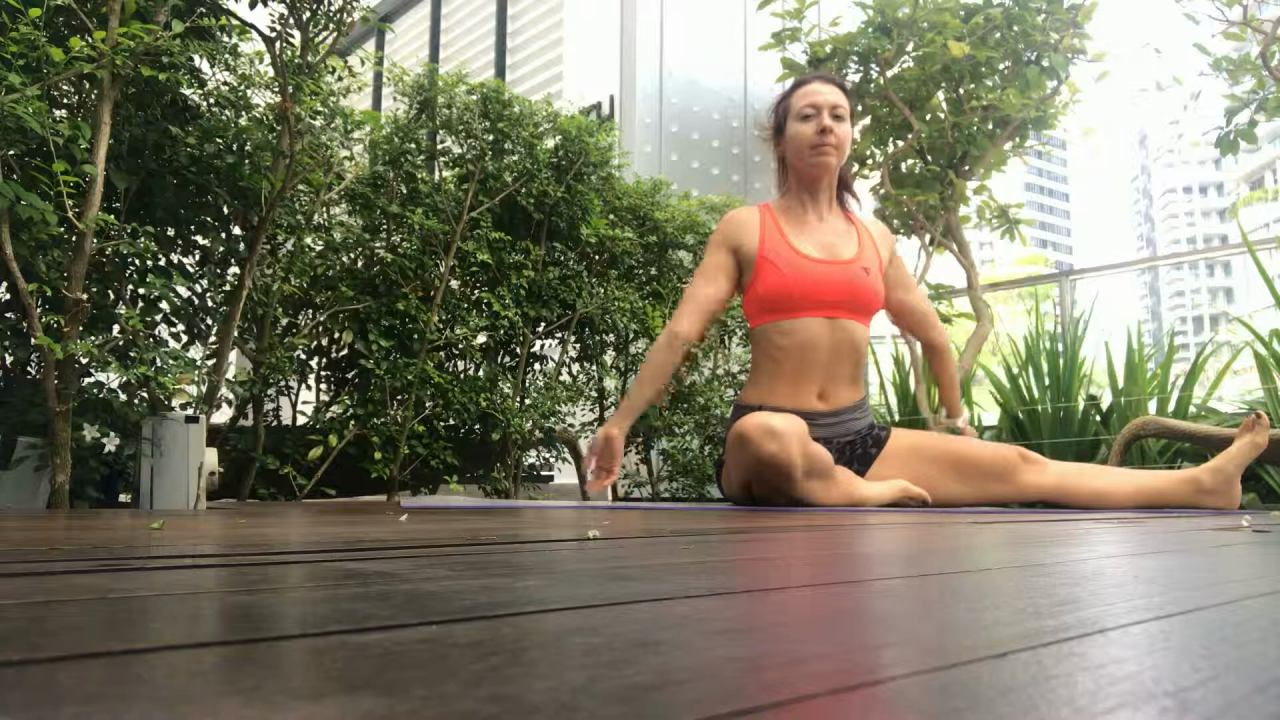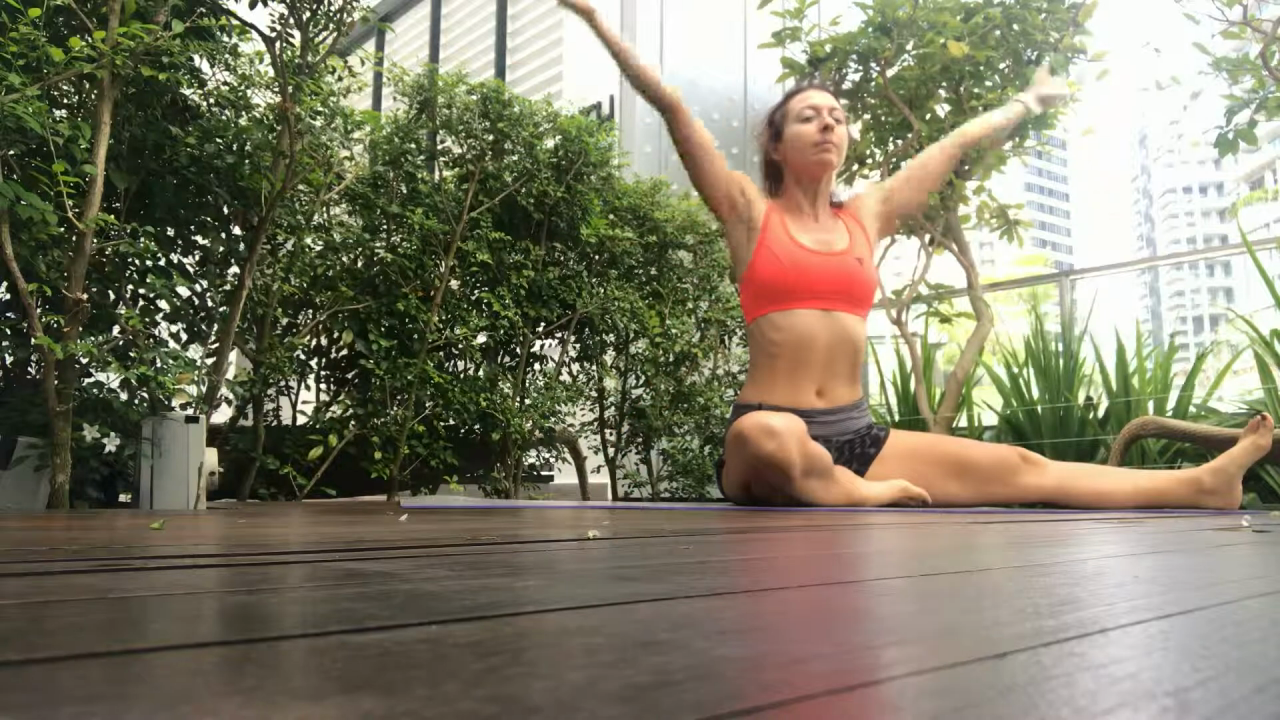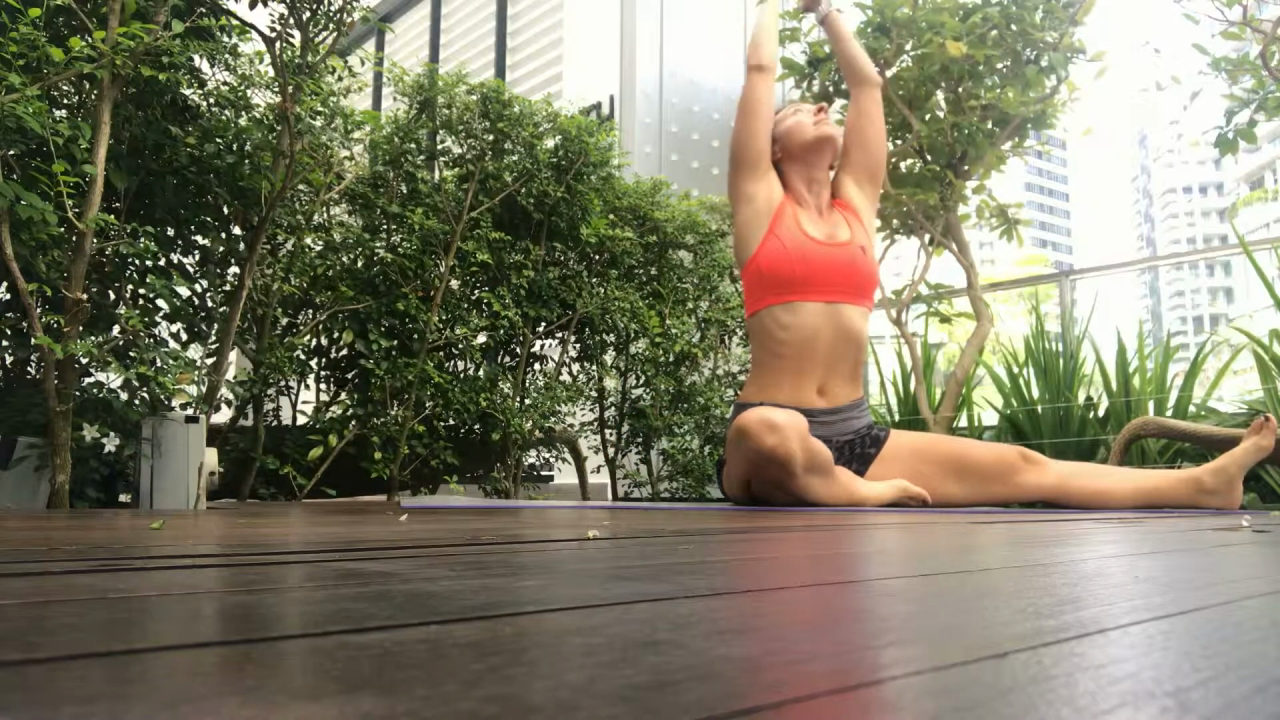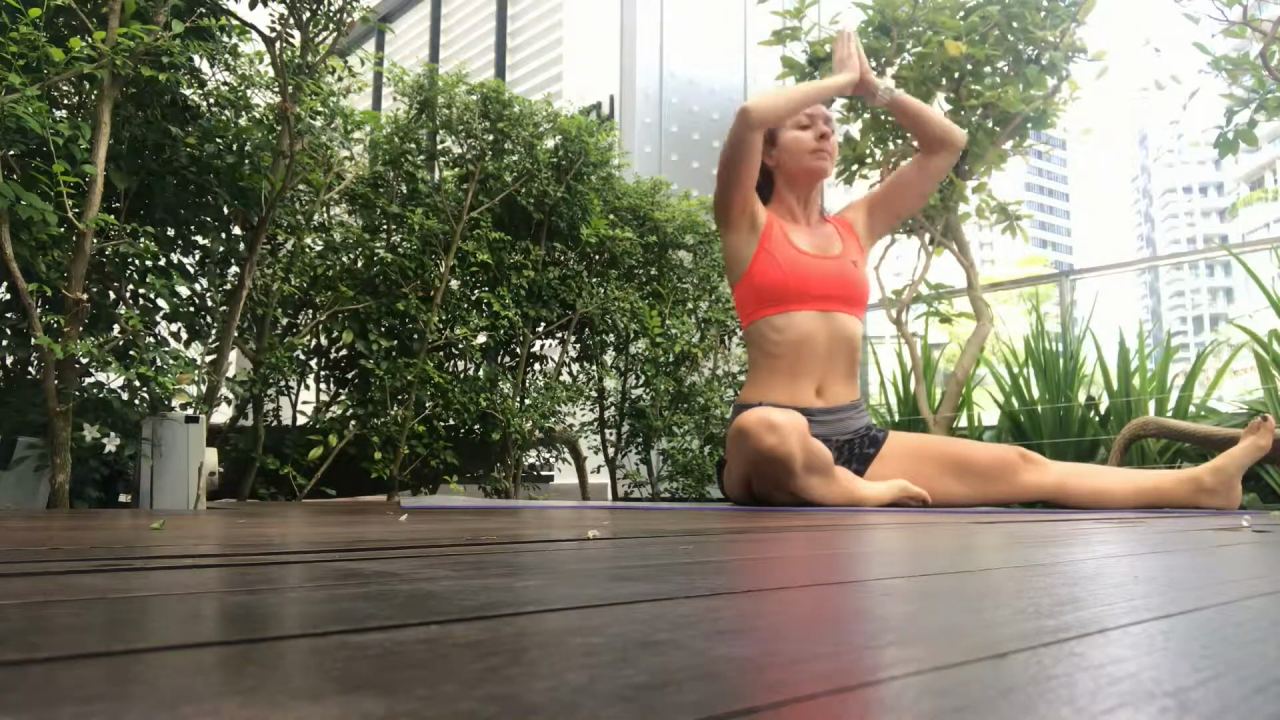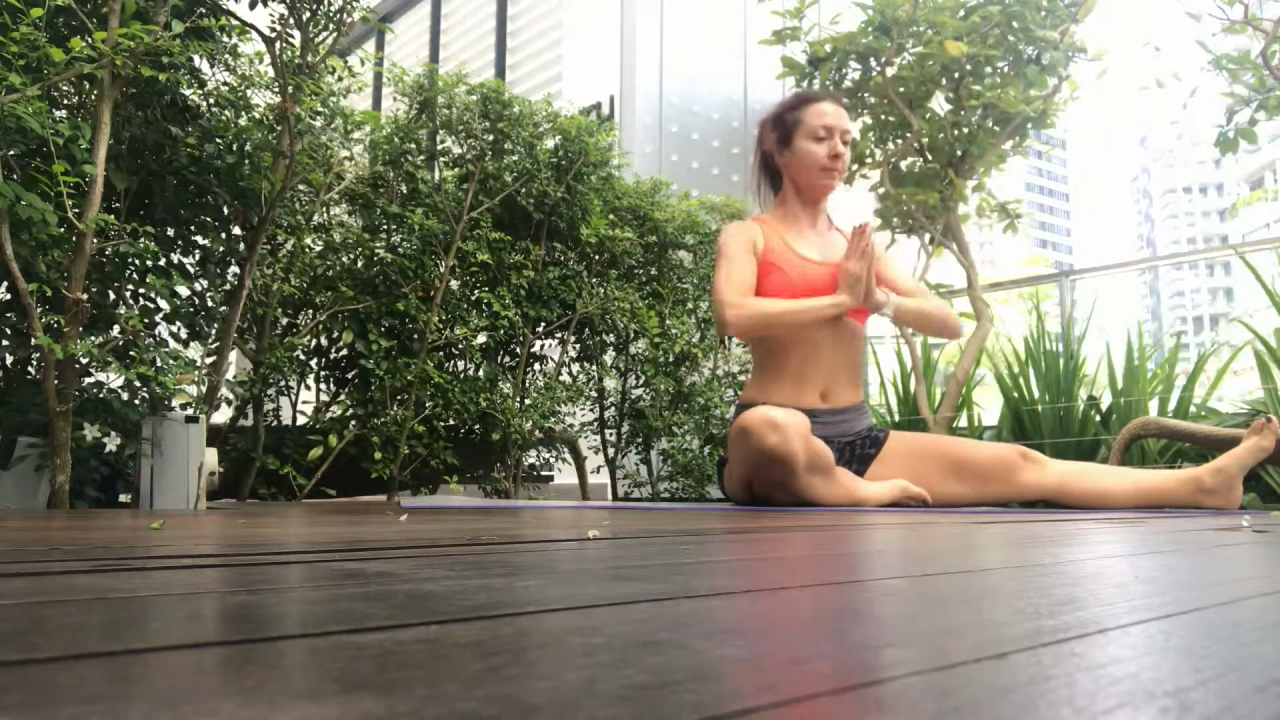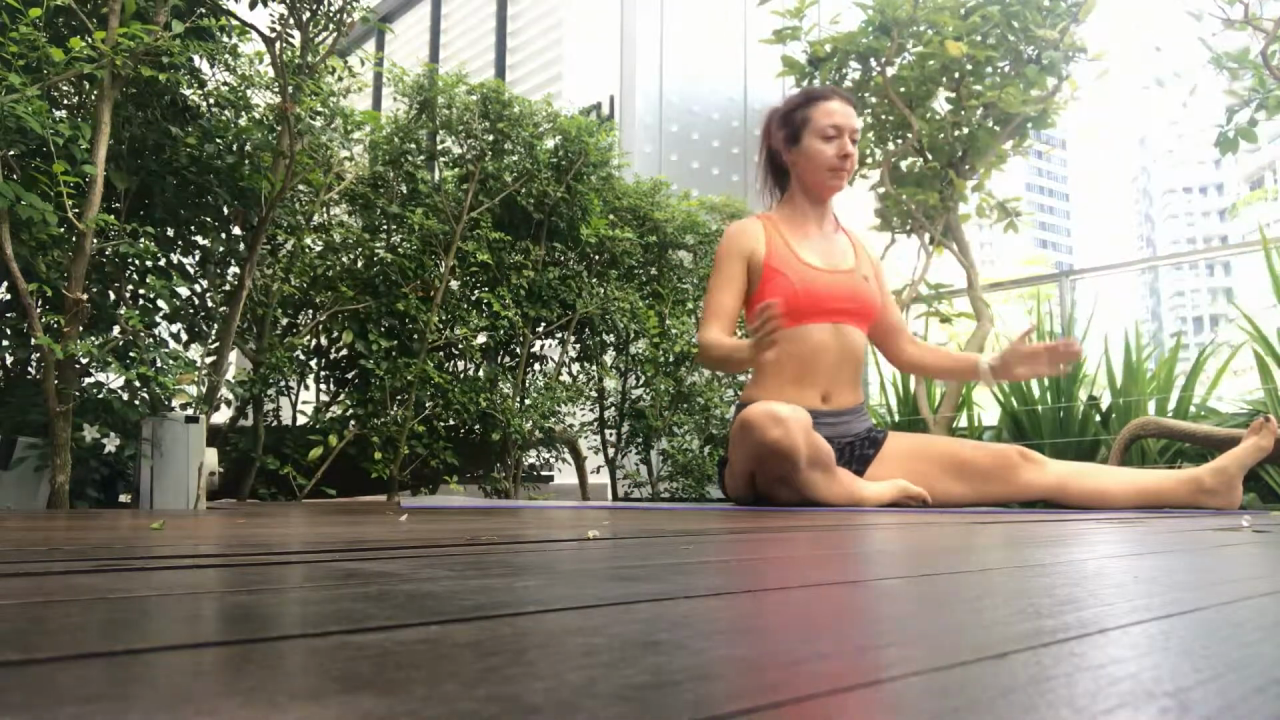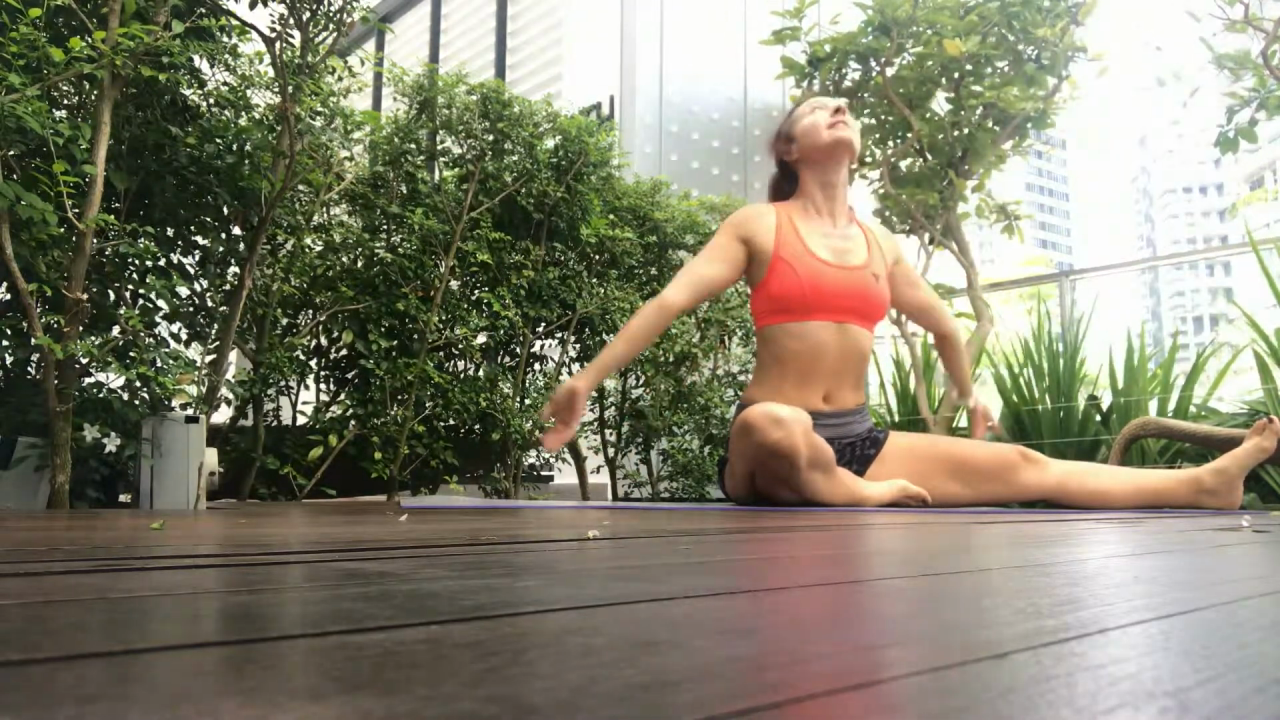
dt=0.7s
person 1, frame 1
left shoulder: (873, 237)
right shoulder: (744, 228)
left elbow: (929, 331)
right elbow: (682, 329)
left wrist: (955, 413)
right wrist: (619, 423)
left hip: (860, 433)
right hip: (771, 437)
left knee: (1019, 466)
right knee: (766, 436)
left ankle: (1197, 485)
right ankle: (868, 497)
person 1, frame 2
left shoulder: (867, 217)
right shoulder: (751, 215)
left elbow: (953, 144)
right elbow: (673, 107)
left wrist: (1027, 101)
left hip: (859, 436)
right hip: (773, 440)
left knee: (1015, 466)
right knee: (770, 440)
right ankle: (869, 498)
person 1, frame 3
left shoulder: (856, 204)
right shoulder: (761, 202)
left elbow: (866, 83)
right elbow: (760, 70)
left hip: (854, 437)
right hip: (770, 441)
left knee: (1024, 468)
right knee: (766, 432)
right ankle: (862, 495)
person 1, frame 4
left shoulder: (856, 228)
right shoulder: (747, 223)
left elbow: (948, 143)
right elbow: (749, 117)
left wrist: (873, 87)
right wrist: (837, 80)
left hip: (853, 436)
right hip: (772, 445)
left knee: (1022, 467)
right knee: (768, 433)
left ankle: (1198, 487)
right ankle: (863, 494)
person 1, frame 5
left shoulder: (856, 248)
right shoulder: (745, 236)
left elbow: (951, 321)
right elbow: (733, 315)
left wrist: (878, 298)
right wrist: (838, 298)
left hip: (856, 438)
right hip: (773, 443)
left knee: (1021, 466)
right knee: (768, 429)
left ankle: (1201, 484)
right ankle: (865, 497)
person 1, frame 6
left shoulder: (857, 250)
right shoulder: (747, 238)
left elbow: (906, 352)
right elbow: (708, 344)
left wrist: (999, 363)
right wrist: (748, 350)
left hip: (861, 438)
right hip: (766, 447)
left knee: (1017, 465)
right knee: (769, 421)
left ankle: (1204, 485)
right ankle: (863, 497)
person 1, frame 7
left shoulder: (878, 242)
right shoulder: (760, 225)
left elbow: (941, 322)
right elbow: (671, 299)
left wrist: (968, 393)
right wrist: (589, 378)
left hip: (863, 438)
right hip: (774, 444)
left knee: (1021, 465)
right knee: (774, 426)
left ankle: (1201, 483)
right ankle: (864, 499)
